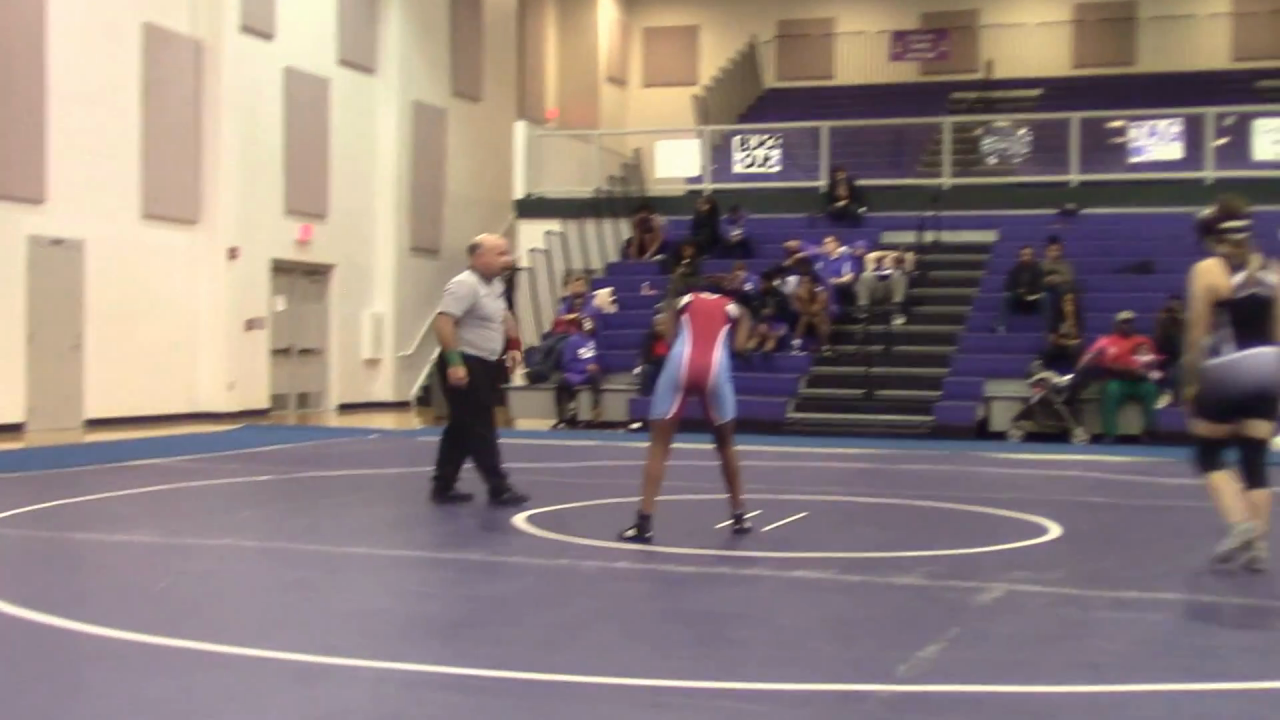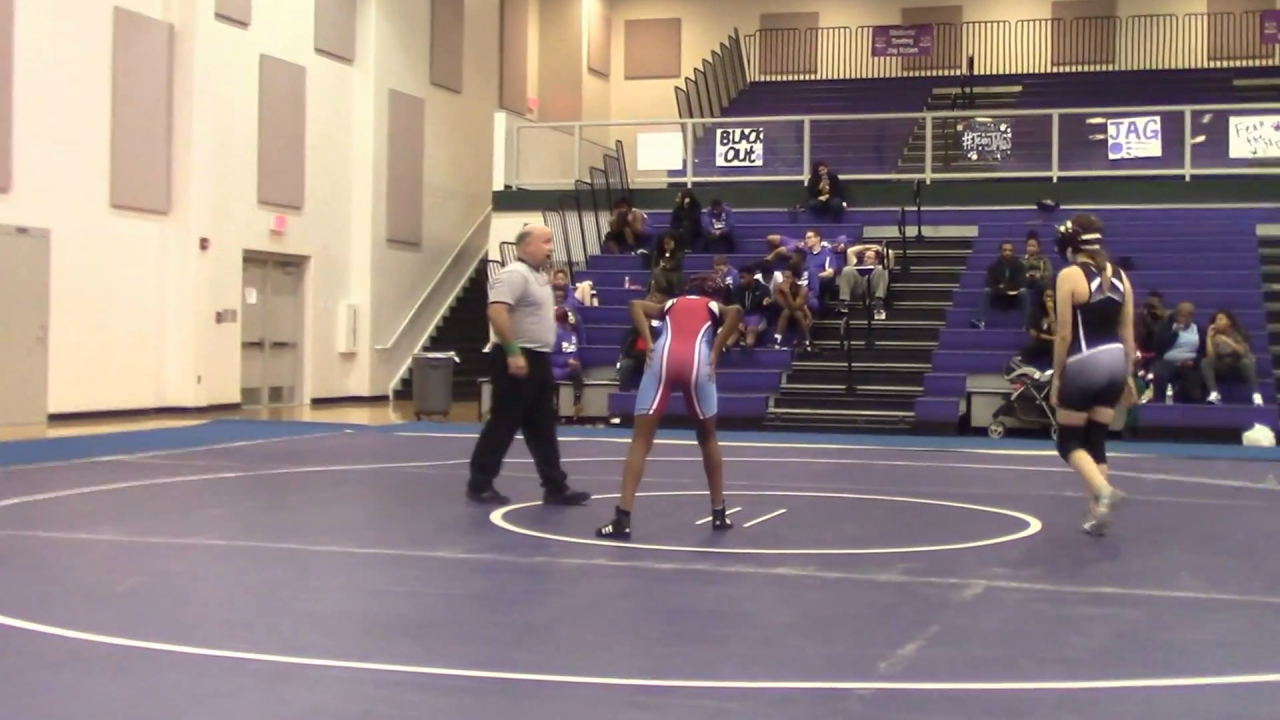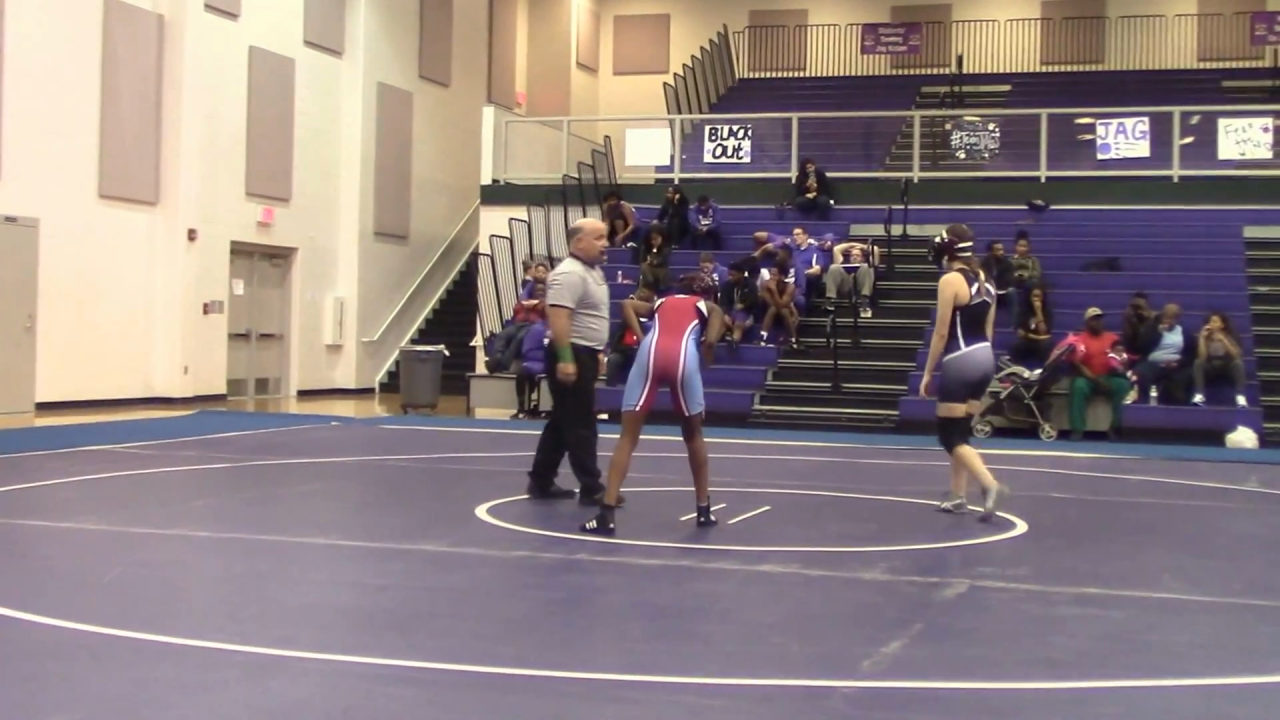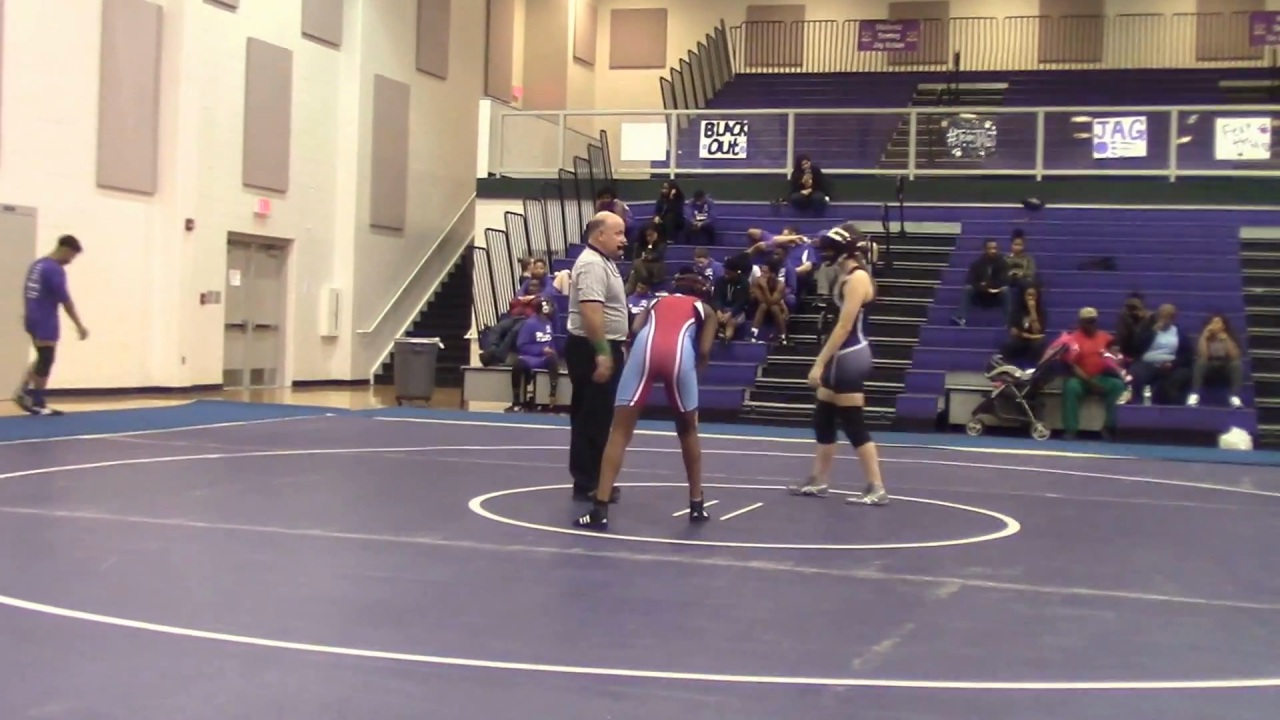
dt=1s
person 1, frame 1
left shoulder: (1206, 270)
left elbow: (1197, 334)
left wrist: (1190, 382)
left hip: (1228, 370)
left knee: (1209, 456)
left ankle: (1240, 525)
person 1, frame 2
left shoulder: (1070, 276)
right shoulder: (1119, 275)
left elbow: (1064, 334)
right elbow: (1127, 332)
left wrist: (1057, 377)
right wrist: (1129, 376)
left hip: (1084, 364)
right hip: (1115, 362)
left knee: (1070, 442)
right knee: (1096, 441)
left ankle: (1104, 491)
right ankle: (1098, 515)
person 1, frame 3
left shoulder: (950, 280)
right shoulder: (983, 280)
left elbow: (941, 333)
right elbow: (988, 328)
left wrist: (928, 373)
left hip: (959, 361)
right hip: (984, 359)
left knee: (951, 435)
right knee: (958, 431)
left ankle: (991, 485)
right ankle: (958, 496)
person 1, frame 4
left shoulder: (858, 279)
right shoulder: (846, 277)
left elbow: (845, 326)
left wrist: (819, 363)
right wrist: (824, 361)
left hip: (851, 357)
right hip: (841, 356)
left knee: (853, 425)
right knee: (823, 419)
left ankle: (876, 489)
right ankle: (818, 480)
person 2, frame 1
left shoulder: (495, 284)
right shoulder: (464, 285)
left elbow: (504, 318)
right elbow: (443, 323)
left wrist: (513, 347)
right wrist: (453, 363)
left hip: (486, 365)
right hip: (464, 367)
left knee: (462, 427)
right knee: (480, 428)
left ankle: (443, 486)
right ankle: (498, 488)
person 2, frame 2
left shoulder: (540, 275)
right shoulder: (515, 274)
right elbow: (497, 312)
right wrist: (512, 353)
left hip: (538, 359)
right hip: (517, 360)
left knee: (543, 427)
right knee: (503, 424)
left ankle: (555, 487)
right ankle: (479, 485)
person 2, frame 3
left shoulder: (594, 270)
right shoulder: (570, 273)
right elbow: (557, 318)
left wrist: (596, 353)
right wrist: (564, 359)
left hip: (585, 355)
right hip: (570, 356)
left knee: (563, 421)
right knee: (581, 423)
left ankle: (540, 481)
right ankle: (590, 488)
person 2, frame 4
left shoulder: (606, 262)
right shoulder: (592, 264)
right elbow: (591, 313)
left wrist: (617, 348)
right wrist: (602, 353)
left hip: (606, 349)
right hip: (594, 351)
left knee: (599, 416)
right knee: (592, 417)
left ankle: (592, 479)
right ankle: (586, 483)
person 3, frame 1
left shoulder: (685, 301)
right shoulder: (736, 309)
left elbow: (670, 339)
right elbow: (739, 346)
left hip: (680, 364)
right hip: (714, 367)
left knee: (659, 446)
right knee: (725, 445)
left ankle: (644, 523)
right ankle: (739, 516)
person 3, frame 2
left shoulder: (671, 304)
right shoulder: (716, 307)
left elbow: (636, 305)
right elbow: (736, 311)
left wrist: (649, 343)
right wrist: (716, 351)
left hip: (663, 358)
right hip: (697, 360)
left knee: (640, 441)
right knee: (707, 439)
left ankle: (623, 520)
right ankle: (719, 513)
person 3, frame 3
left shoulder: (662, 302)
right shoulder: (710, 307)
left elbow: (628, 305)
right elbow: (710, 342)
left wrist: (642, 339)
right wrist: (699, 367)
left hip: (651, 352)
right hip: (684, 356)
left knee: (627, 437)
right knee: (693, 436)
left ankle: (606, 514)
right ankle: (703, 510)
person 3, frame 4
left shoulder: (658, 301)
right shoulder: (705, 309)
left elbow: (636, 329)
right elbow: (704, 350)
right wrist: (692, 374)
left hip: (647, 346)
right hip: (679, 350)
left knee: (620, 431)
right knee: (688, 431)
left ankle: (600, 509)
right ankle: (697, 504)
